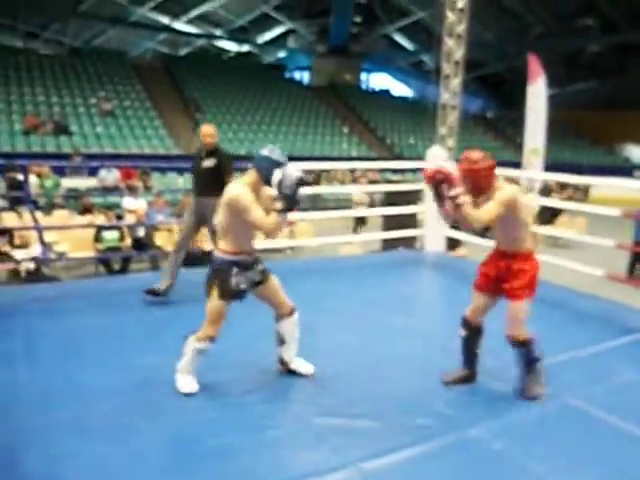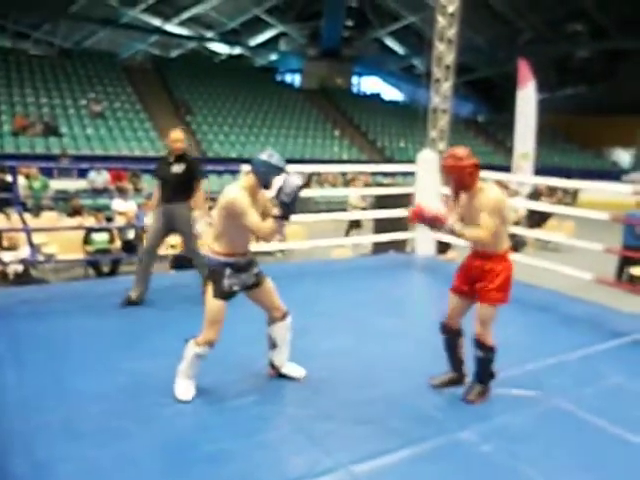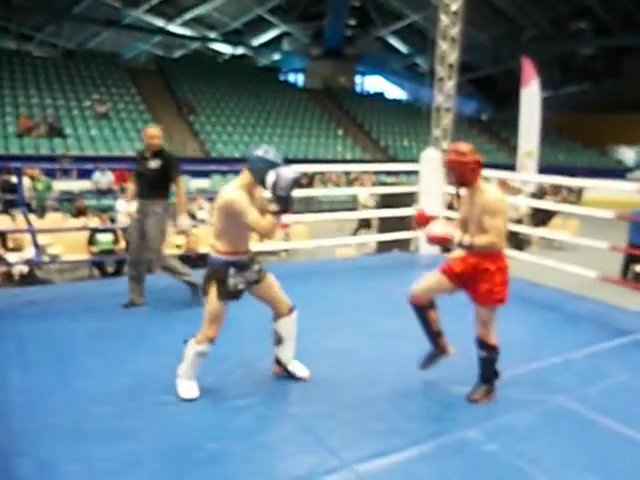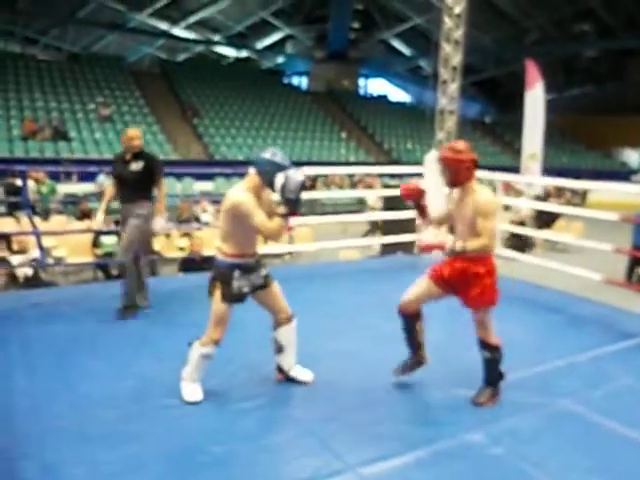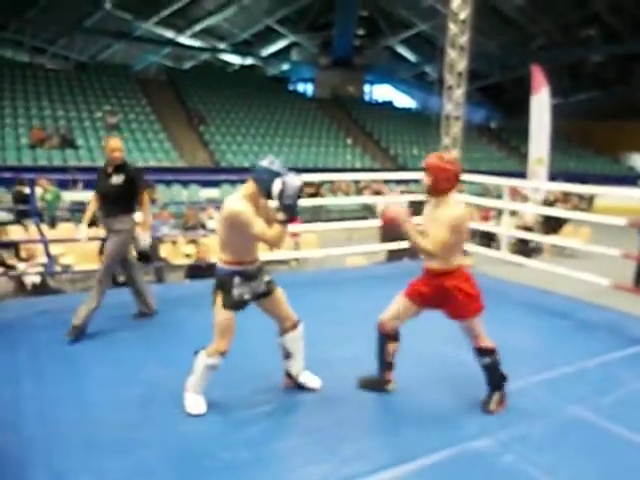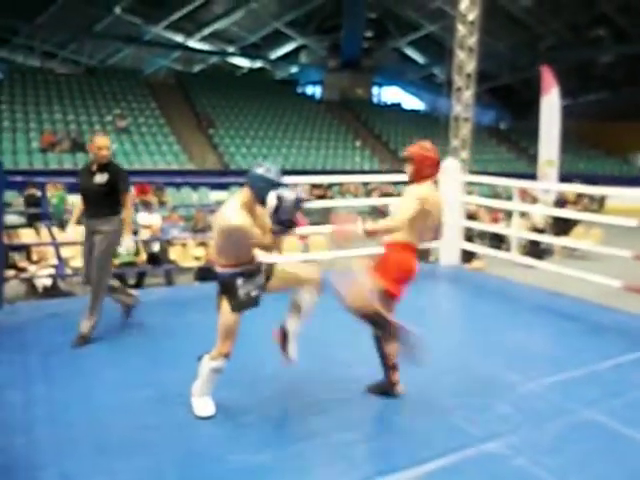
dt=0.2s
person 1, frame 1
left shoulder: (508, 194)
right shoulder: (482, 194)
left elbow: (475, 221)
right elbow: (451, 217)
left wrist: (456, 192)
right wrist: (438, 189)
left hip: (521, 265)
right hip: (497, 258)
left knee: (515, 330)
right knee: (471, 319)
left ankle: (531, 370)
right ankle: (469, 369)
person 1, frame 2
left shoulder: (492, 196)
right shoulder: (465, 196)
left elbow: (484, 237)
right elbow: (455, 225)
left wrist: (449, 222)
right wrist: (427, 218)
left hip: (495, 266)
right hip: (474, 261)
left knee: (482, 331)
right knee: (450, 321)
left ankle: (482, 382)
right ankle: (456, 372)
person 1, frame 3
left shoulder: (492, 197)
right shoulder: (467, 195)
left elbow: (495, 241)
left wrist: (456, 240)
right wrist: (436, 225)
left hip: (490, 266)
right hip: (468, 260)
left knee: (484, 331)
right knee: (417, 294)
left ankle: (487, 382)
right ankle: (439, 344)
person 1, frame 4
left shoulder: (484, 199)
right shoulder: (456, 194)
left elbow: (487, 244)
right elbow: (438, 222)
left wrist: (447, 246)
right wrist: (419, 205)
left hip: (478, 270)
right hip: (454, 264)
left knee: (483, 331)
right knee: (407, 304)
left ankle: (492, 385)
right ankle: (417, 354)
person 1, frame 5
left shoulder: (455, 211)
right shoulder: (432, 205)
left elbow: (430, 249)
right elbow: (418, 236)
left wrist: (403, 221)
right wrist: (400, 218)
left hip: (453, 282)
right hip: (429, 280)
left knee: (478, 339)
right knee: (386, 322)
left ankle: (497, 389)
right ankle: (384, 377)
person 1, frame 6
left shoulder: (419, 192)
right shoulder: (431, 195)
left elbow: (398, 222)
right elbow: (434, 233)
left wrist: (361, 227)
left hip: (398, 258)
right hip: (403, 258)
left knee: (352, 297)
right knee: (378, 318)
left ankle: (391, 329)
right ankle: (392, 380)
person 2, frame 1
left shoulder: (262, 190)
right shoulder: (238, 194)
left elbow: (276, 222)
right elbow: (269, 229)
left wrist: (287, 198)
right wrist: (284, 200)
left hip: (250, 260)
right hip: (227, 265)
left knee: (286, 309)
right knee: (210, 331)
left ankle: (288, 360)
right ankle: (185, 370)
person 2, frame 2
left shoulder: (258, 194)
right shoulder: (235, 197)
left elbow: (271, 225)
right elbow: (265, 234)
left wrist: (284, 205)
right wrist: (283, 207)
left hip: (245, 262)
right hip: (222, 267)
left knee: (280, 312)
right knee: (209, 336)
left ankle: (278, 364)
right ankle: (185, 376)
person 2, frame 3
left shoulder: (255, 190)
right shoulder: (233, 196)
left elbow: (268, 222)
right elbow: (265, 230)
left wrist: (281, 200)
right wrist: (280, 202)
left hip: (246, 260)
right hip: (224, 266)
left knee: (285, 307)
right knee: (210, 332)
left ankle: (284, 361)
right ankle: (186, 376)
person 2, frame 4
left shoulder: (262, 193)
right shoulder: (240, 198)
left elbow: (275, 223)
right elbow: (273, 233)
left wrist: (289, 203)
right wrist: (288, 204)
left hip: (253, 263)
right hip: (230, 269)
left knee: (285, 315)
right knee: (214, 334)
left ankle: (286, 367)
right ankle: (190, 379)
person 2, frame 5
left shoulder: (259, 200)
right shoulder: (237, 207)
left elbow: (272, 229)
right elbow: (273, 240)
left wrist: (285, 208)
right wrist: (287, 210)
left hip: (254, 270)
right hip: (231, 277)
left knee: (291, 322)
right knee: (220, 345)
left ankle: (295, 373)
right ankle: (193, 390)
person 2, frame 6
left shoulder: (252, 204)
right shoulder: (235, 219)
left elbow: (267, 231)
right elbow: (269, 245)
left wrist: (281, 219)
right wrist: (283, 220)
left hip: (254, 267)
right hip: (233, 278)
left knee: (312, 277)
right knee: (224, 347)
left ankle: (288, 333)
right ankle: (200, 393)
person 3, frame 1
left shoulder: (222, 157)
right shoulder: (199, 156)
left hip: (214, 204)
right hip: (196, 204)
right knee: (180, 244)
right ankle: (164, 287)
person 3, frame 2
left shoulder: (191, 163)
right shoulder: (163, 162)
left elbow: (199, 190)
right elbow: (159, 188)
left wrist: (201, 216)
right wrist: (152, 210)
left hip: (182, 211)
right hip: (163, 211)
left knee: (194, 253)
right knee: (147, 251)
right ankle: (137, 295)
person 3, frame 3
left shoulder: (167, 158)
right shoulder: (140, 157)
left elbow: (179, 186)
right elbow: (134, 182)
left wrist: (183, 214)
left hip: (157, 208)
right hip: (141, 208)
left knee: (155, 256)
right knee: (134, 253)
left ankle: (190, 279)
right ankle: (136, 297)
person 3, frame 4
left shoulder: (150, 160)
right shoulder: (119, 159)
left elbow: (160, 188)
right elbow: (113, 186)
left wrist: (160, 215)
right wrist: (101, 209)
left hip: (141, 211)
right hip: (125, 210)
left knee: (124, 257)
right knee: (136, 257)
left ankle: (130, 301)
right ankle: (141, 299)
person 3, frame 5
left shoulder: (131, 173)
right shoulder: (102, 173)
left elbow: (144, 202)
right elbow: (96, 200)
left wrist: (145, 230)
right wrist: (84, 223)
left hip: (123, 227)
right hip: (109, 225)
left knee: (103, 275)
right knee: (130, 270)
left ankle: (80, 323)
right ankle: (148, 307)
person 3, frame 6
left shoulder: (115, 172)
right shoulder: (85, 171)
left elbow: (127, 203)
right elbow: (83, 200)
left wrist: (128, 233)
right wrist: (72, 222)
left hip: (108, 227)
right hip: (90, 227)
left knee: (98, 279)
right knee: (90, 277)
left ankle: (86, 329)
right ankle: (128, 299)
